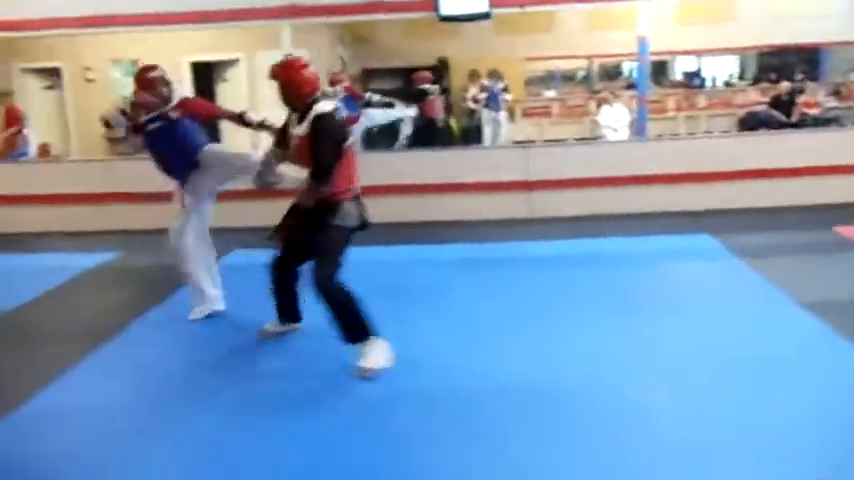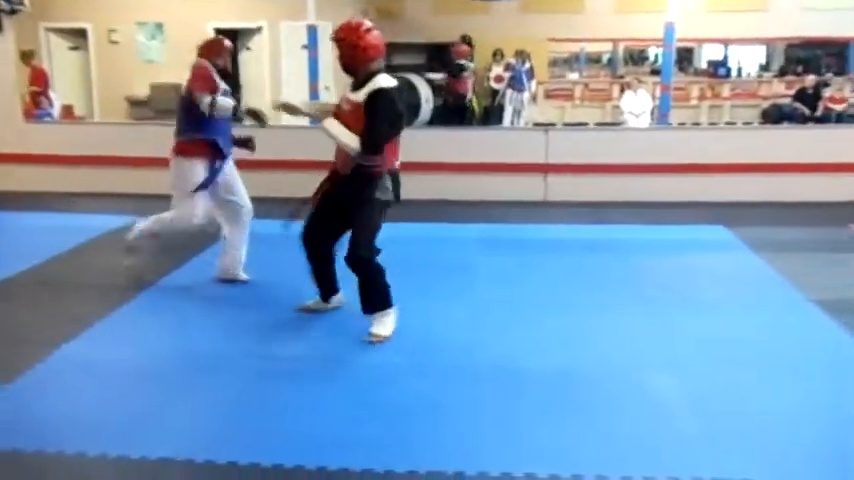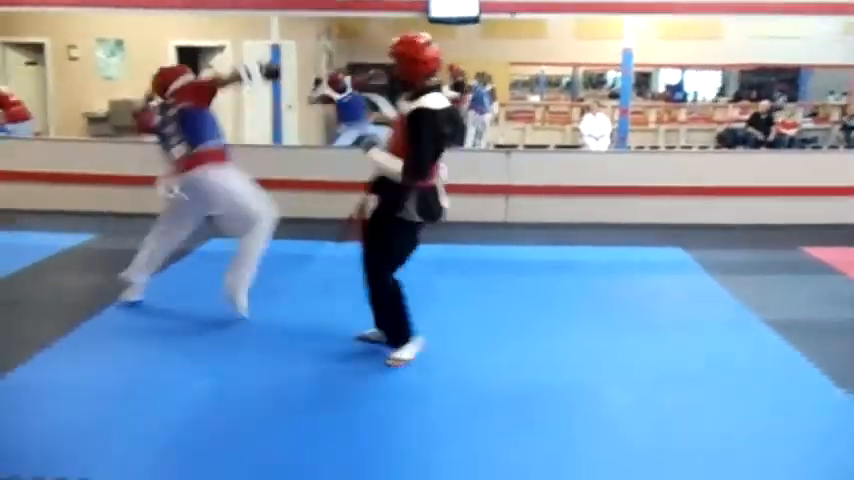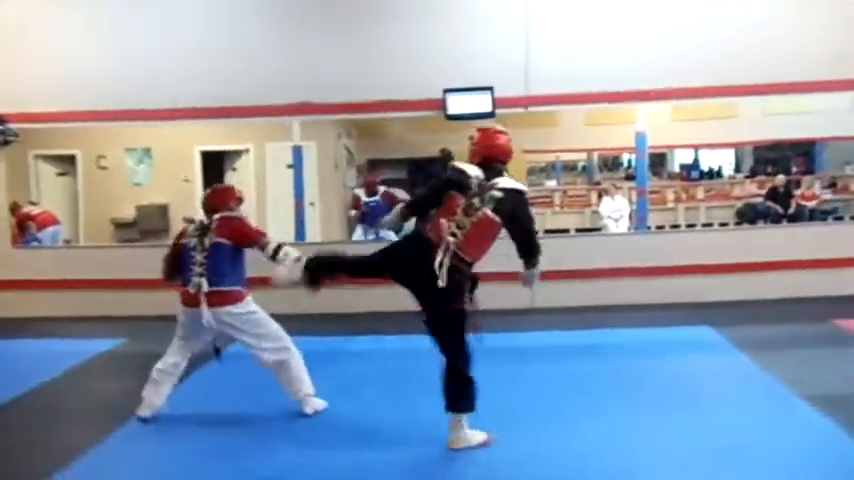
dt=1s
person 1, frame 1
left shoulder: (325, 120)
right shoulder: (296, 118)
left elbow: (318, 178)
right elbow: (279, 150)
left hip: (336, 211)
right hip: (308, 208)
left knee: (324, 280)
right knee: (283, 265)
left ankle: (373, 342)
right ankle: (289, 319)
person 1, frame 2
left shoulder: (385, 94)
right shoulder: (359, 84)
left elbow: (368, 148)
right elbow: (342, 119)
left wrist: (327, 123)
right wrist: (295, 108)
left hip: (373, 183)
right hip: (346, 176)
left knee: (360, 252)
right knee: (315, 235)
left ankle: (383, 312)
right ankle: (329, 295)
person 1, frame 3
left shoulder: (427, 113)
right shoulder: (433, 98)
left elbow: (413, 171)
left wrist: (372, 151)
left hip: (411, 201)
right hip: (400, 194)
left knee: (380, 271)
right knee: (374, 258)
left ankle: (404, 342)
right ankle: (385, 328)
person 1, frame 4
left shoulder: (457, 175)
right shoulder: (513, 196)
left elbow: (412, 208)
right elbow: (530, 250)
left wrist: (388, 220)
right wrist: (530, 275)
left hip: (414, 253)
right hip: (450, 278)
left knee: (360, 266)
right knee: (457, 353)
left ankle: (308, 270)
right ankle: (461, 432)
person 2, frame 1
left shoulder: (183, 105)
right shoulder: (138, 113)
left elbow: (226, 114)
left wrist: (257, 125)
right wrist: (140, 106)
left hip: (213, 166)
right hip: (190, 183)
right knee: (184, 240)
right ankle: (209, 300)
person 2, frame 2
left shoulder: (218, 84)
right shoulder: (203, 73)
right elbow: (206, 103)
left wrist: (237, 141)
right wrist: (245, 110)
left hip: (217, 159)
right hip: (193, 157)
left knee: (242, 209)
right knee: (189, 216)
left ankle: (232, 268)
right ankle: (143, 231)
person 2, frame 3
left shoulder: (153, 110)
right shoulder: (190, 92)
right elbow: (228, 79)
left wrist: (150, 100)
right wrist: (263, 70)
left hip: (184, 179)
right hip: (212, 170)
left knee: (165, 234)
right knee: (261, 219)
left ankle: (133, 287)
right ankle: (237, 287)
person 2, frame 4
left shoulder: (188, 231)
right shoulder: (234, 224)
left elbow: (168, 273)
right elbow: (268, 246)
right wrist: (300, 258)
left hip: (194, 308)
right hip: (231, 305)
left knee: (177, 354)
right knee: (280, 347)
left ankle: (148, 405)
right ankle: (308, 400)
